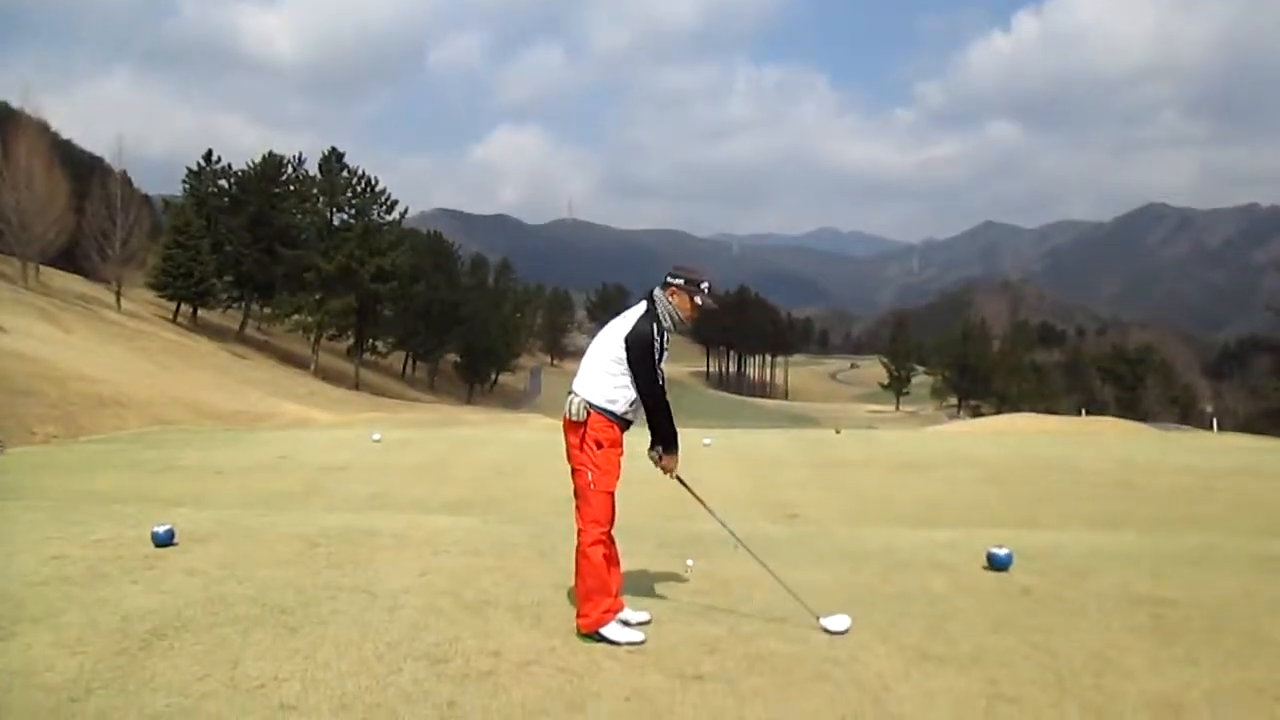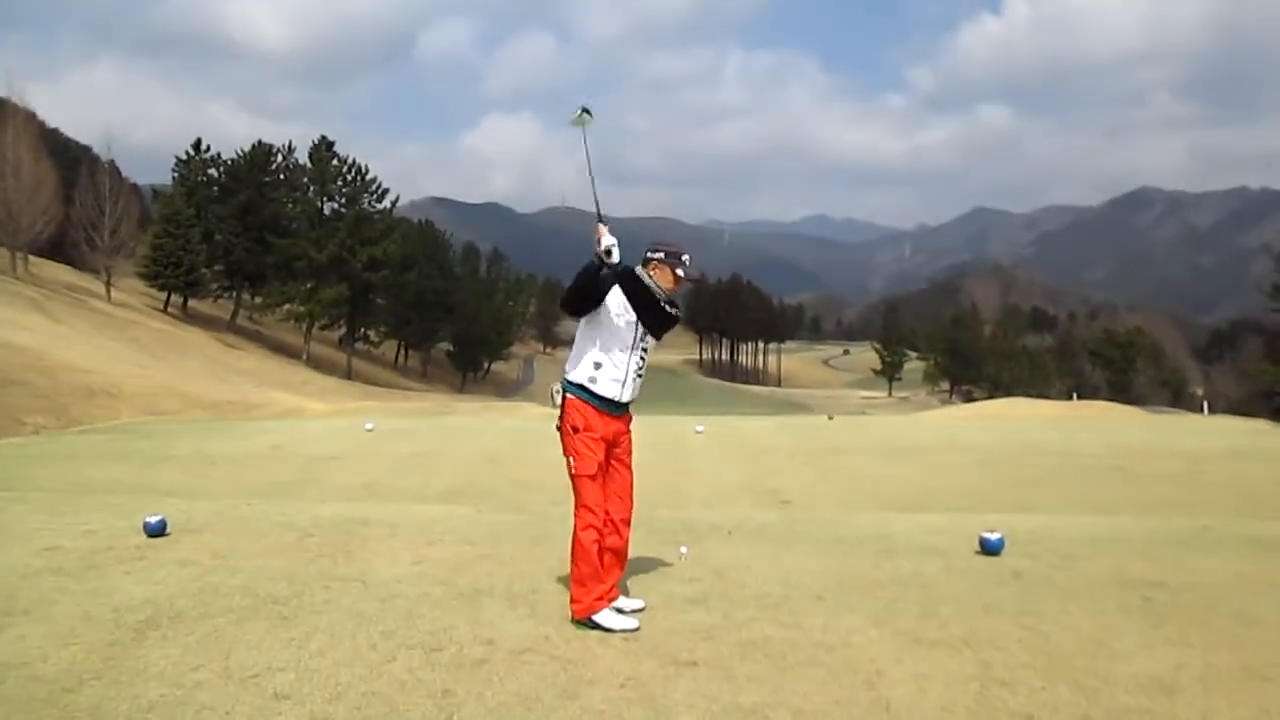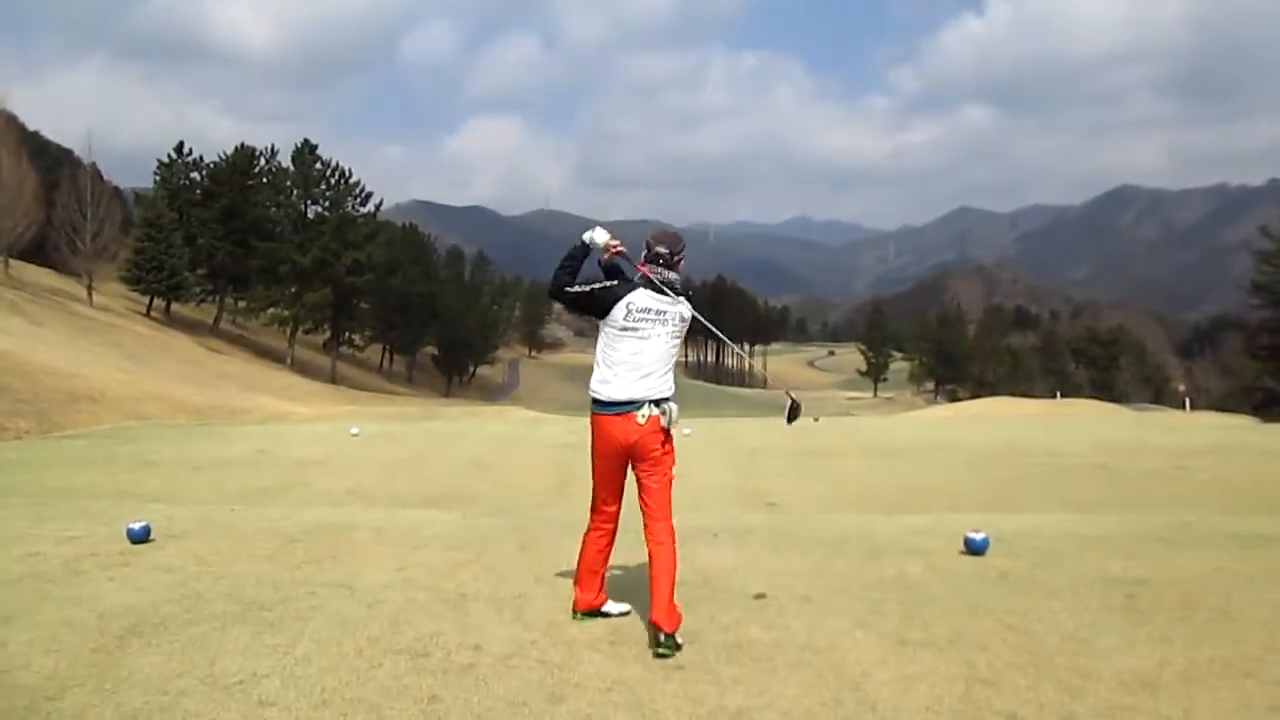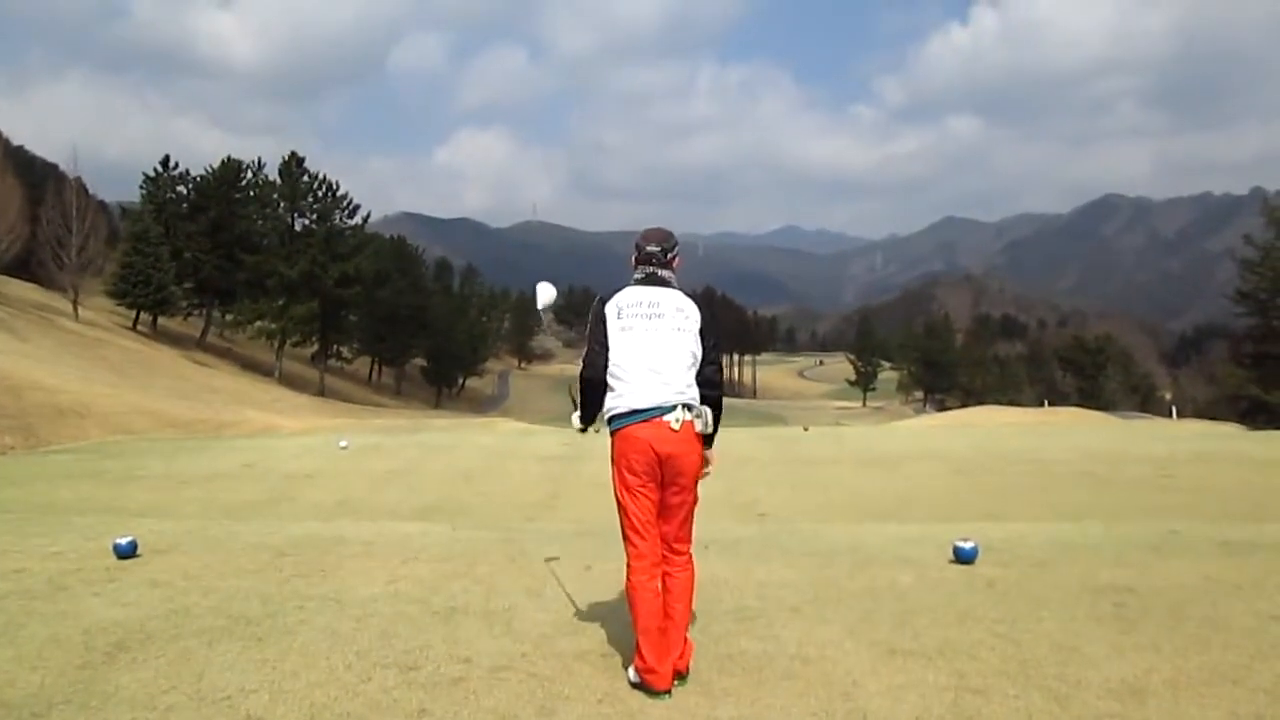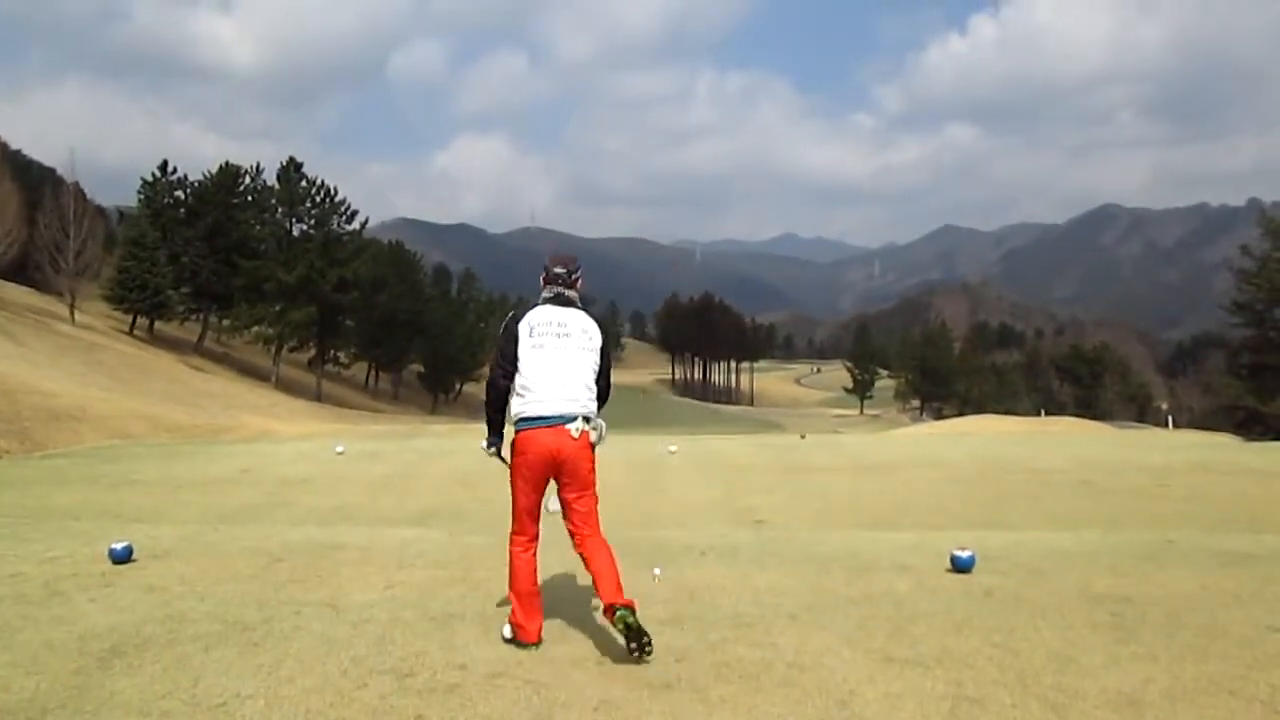
dt=1s
person 1, frame 1
left shoulder: (651, 323)
right shoulder: (646, 330)
left elbow: (651, 392)
right elbow: (652, 394)
left wrist: (657, 443)
right wrist: (669, 447)
left hip: (603, 425)
right hip: (593, 425)
left knee: (603, 520)
right knee: (594, 522)
left ankle: (609, 603)
right ankle: (596, 617)
person 1, frame 2
left shoulder: (666, 313)
right shoulder: (608, 288)
left elbow: (646, 306)
right elbow: (570, 304)
left wrist: (617, 262)
right wrist: (601, 262)
left hip: (619, 417)
right hip: (583, 412)
left knee: (619, 511)
right knee: (591, 511)
left ankle: (607, 591)
right ankle: (588, 604)
person 1, frame 3
left shoulder: (617, 296)
right shoulder: (684, 309)
left elbow: (559, 288)
left wrist: (589, 243)
right wrist: (612, 264)
left hip: (607, 420)
right hip: (652, 423)
left knee: (603, 514)
right knee: (659, 525)
left ankle: (589, 598)
right ankle: (664, 625)
person 1, frame 4
left shoulder: (611, 305)
right shoulder: (693, 309)
left elbow: (593, 375)
right elbow: (712, 380)
left wrist: (586, 417)
right wrist: (708, 440)
left hip: (632, 434)
right hip: (684, 431)
left knee: (642, 554)
right knee: (678, 551)
left ankle: (653, 670)
right ankle: (677, 658)
person 1, frame 5
left shoulder: (521, 321)
right shoulder: (593, 327)
left elbow: (499, 382)
right elbow: (602, 389)
left wrist: (493, 435)
left hip: (532, 436)
right hip: (578, 438)
left knee: (524, 536)
right knee: (587, 533)
left ankle: (526, 627)
right ankle: (619, 608)
